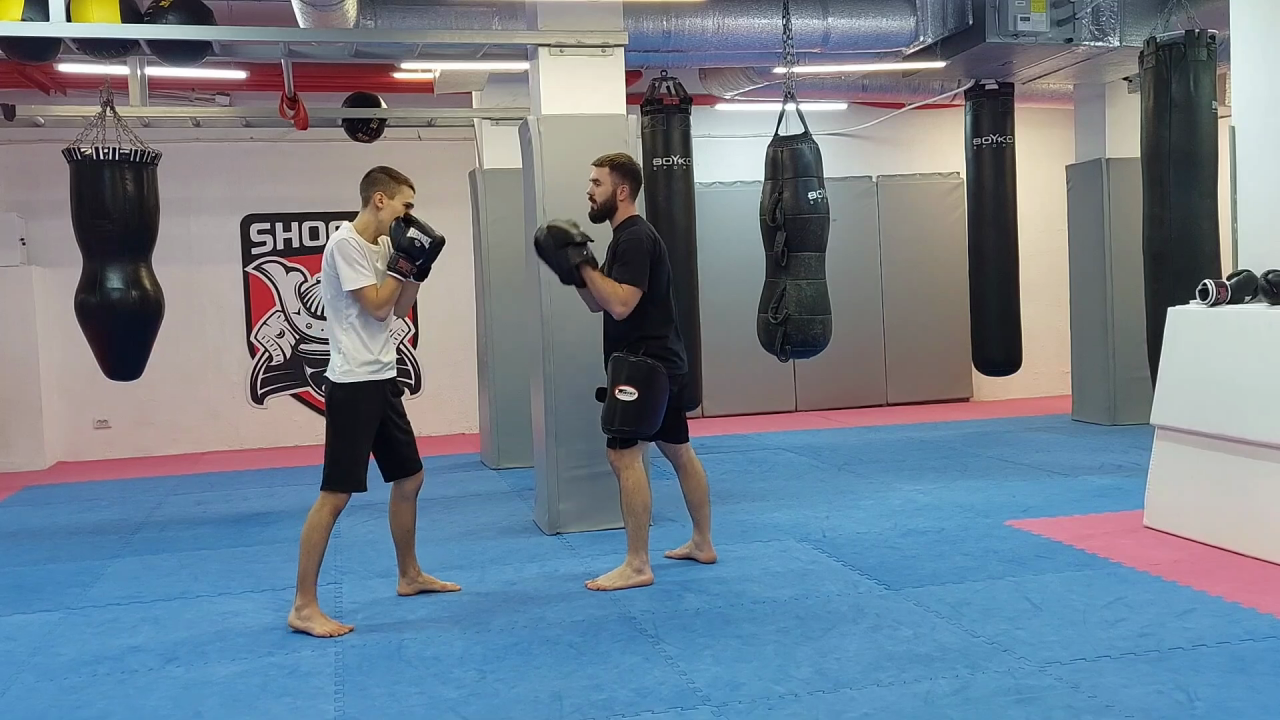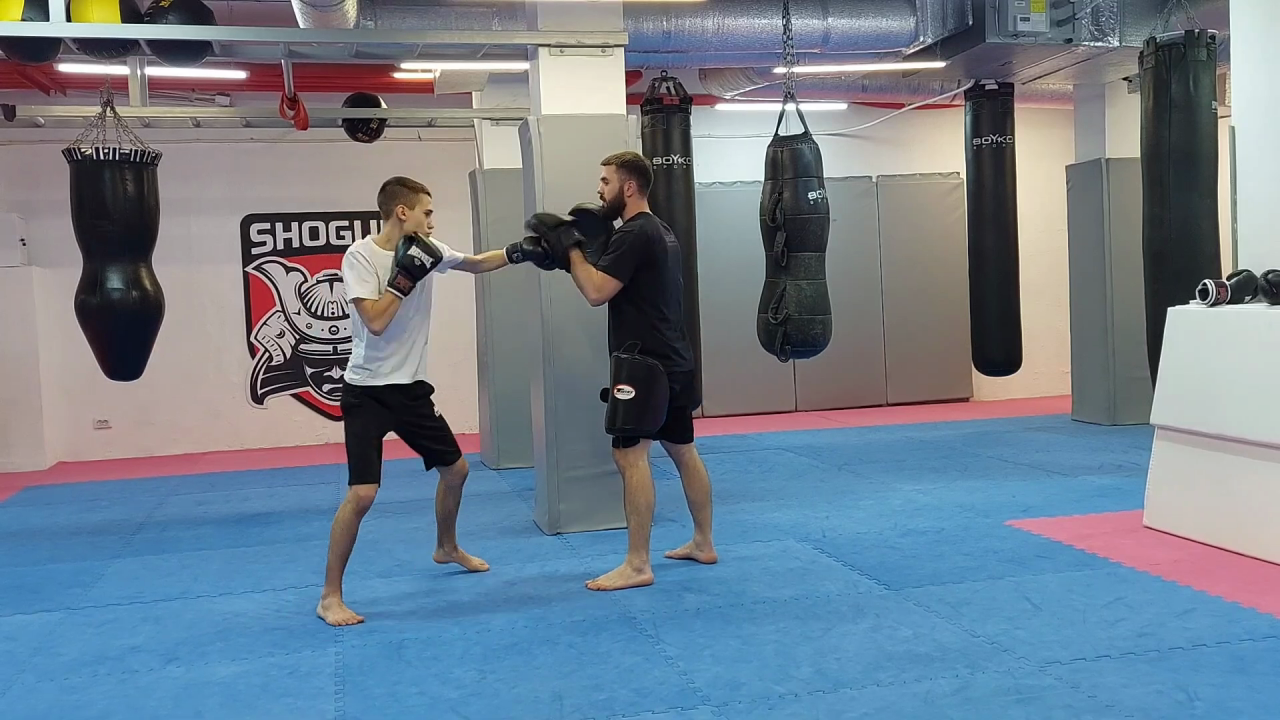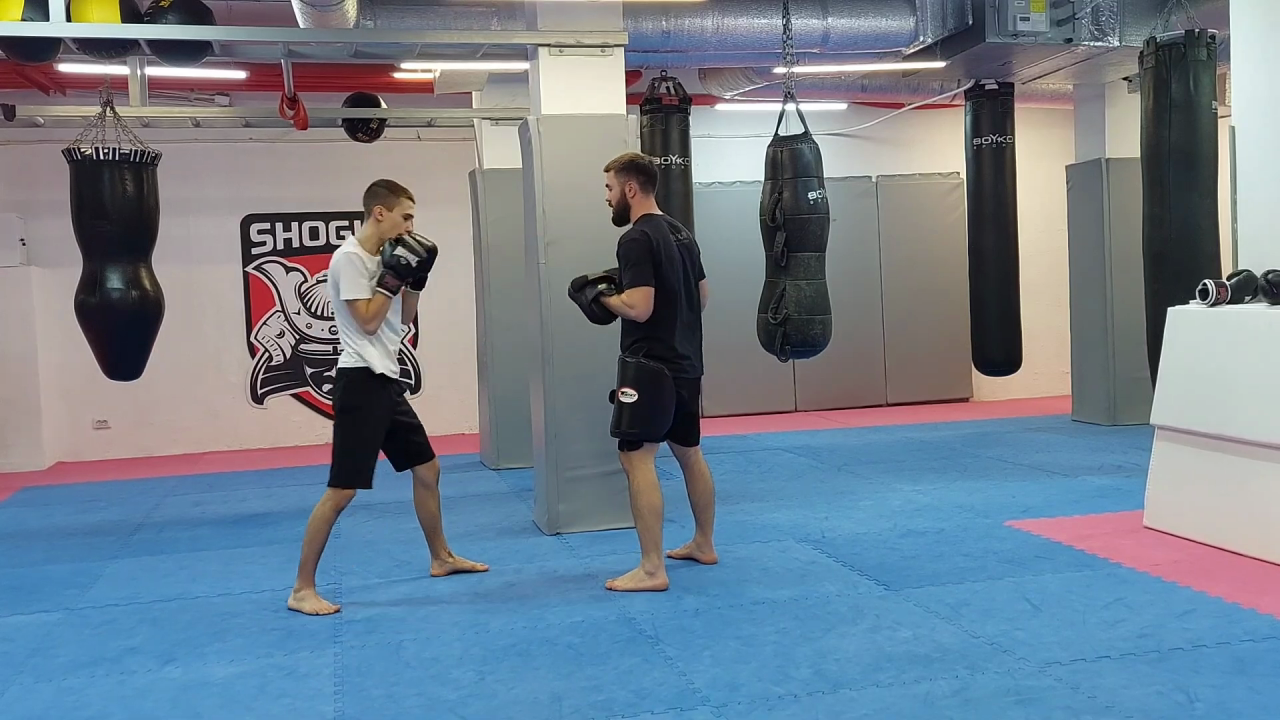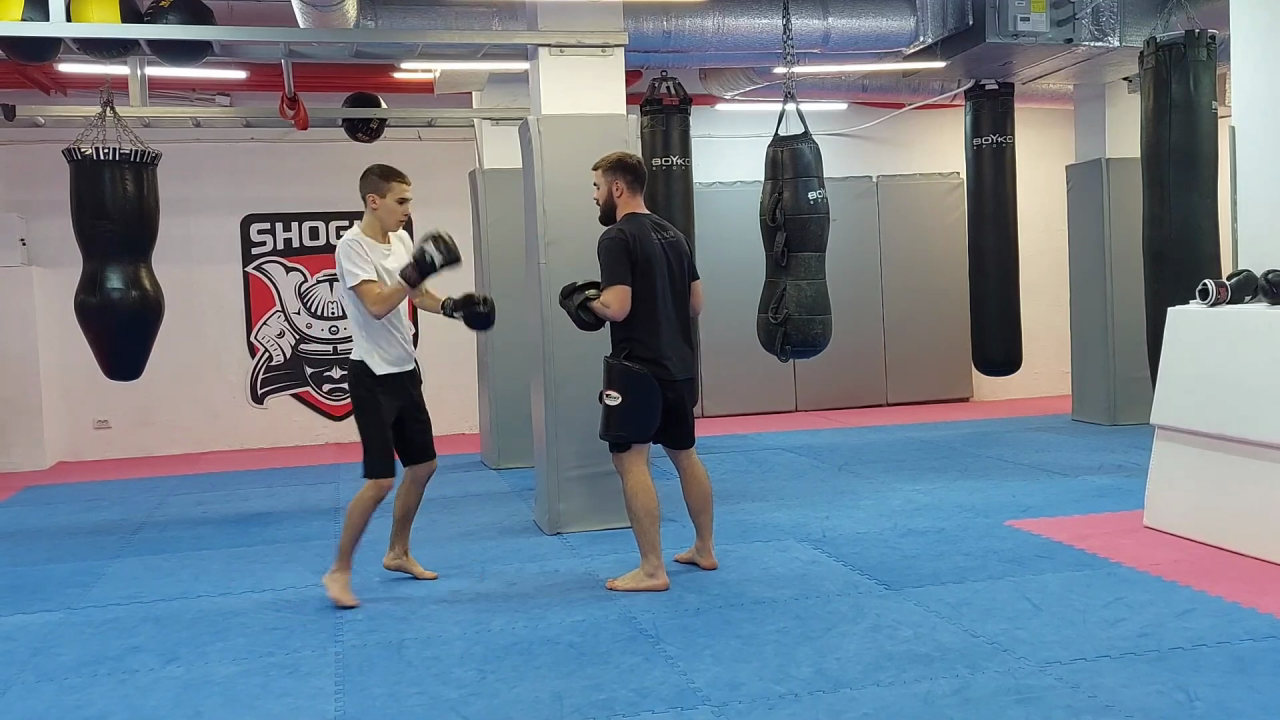
dt=0.7s
person 1, frame 1
left shoulder: (382, 245)
right shoulder: (345, 244)
left elbow: (399, 309)
right elbow: (377, 308)
left wrist: (417, 265)
right wrist: (404, 260)
left hip: (383, 382)
right hip: (352, 386)
left knee: (409, 481)
right knee: (335, 495)
left ankle: (410, 575)
right ankle: (304, 606)
person 1, frame 2
left shoulder: (420, 250)
right shoulder: (359, 258)
left elbow: (473, 264)
right elbow: (375, 321)
left wrist: (518, 252)
right wrist: (405, 275)
left hip: (410, 388)
right hip: (369, 390)
left knee: (456, 468)
right knee: (362, 493)
left ankle: (448, 547)
right ankle: (330, 594)
person 1, frame 3
left shoulder: (385, 255)
right shoulder: (347, 257)
left elbow: (404, 317)
right elbow: (368, 322)
left wrist: (412, 275)
right wrist: (390, 275)
left hip: (384, 382)
right hip: (361, 382)
left knee: (428, 469)
right knee: (343, 489)
left ankle: (441, 557)
right ankle: (302, 587)
person 1, frame 4
left shoulder: (401, 240)
right shoulder: (352, 245)
right elbow: (377, 304)
left wrist: (452, 305)
right wrist: (416, 268)
left hip: (405, 371)
right hip: (374, 374)
left knee: (420, 469)
right knee: (379, 480)
left ankle: (396, 552)
right ankle: (339, 570)
person 2, frame 1
left shoulder: (635, 238)
right shoulder: (628, 236)
left elbow: (620, 306)
right elbow: (600, 303)
left wrist: (583, 267)
right wrist: (580, 270)
left hip: (646, 364)
right hip: (661, 362)
left knee: (624, 455)
right knee: (678, 451)
left ankle: (637, 566)
right ankle: (703, 543)
person 2, frame 2
left shoulder: (636, 234)
right shoulder: (656, 231)
left elbow: (596, 292)
right elbow: (610, 284)
left wrist: (571, 247)
left hip: (649, 364)
right hip: (670, 361)
left knee: (630, 455)
right knee: (683, 451)
left ankle: (637, 566)
right ankle: (704, 543)
person 2, frame 3
left shoulder: (637, 238)
right shoulder: (680, 234)
left elbow: (639, 308)
right elbow: (700, 298)
left wrist: (603, 296)
left hip: (652, 366)
right hip: (683, 363)
left knee: (637, 458)
right knee: (689, 452)
left ankle: (652, 569)
right ankle: (703, 543)
person 2, frame 4
left shoulder: (616, 238)
right shoulder: (673, 235)
left elbow: (617, 307)
right elbow: (695, 304)
left wrist: (587, 301)
left hip: (639, 368)
right hip: (680, 365)
left knee: (630, 461)
right knee: (685, 455)
left ankle: (652, 570)
right ankle: (705, 548)
